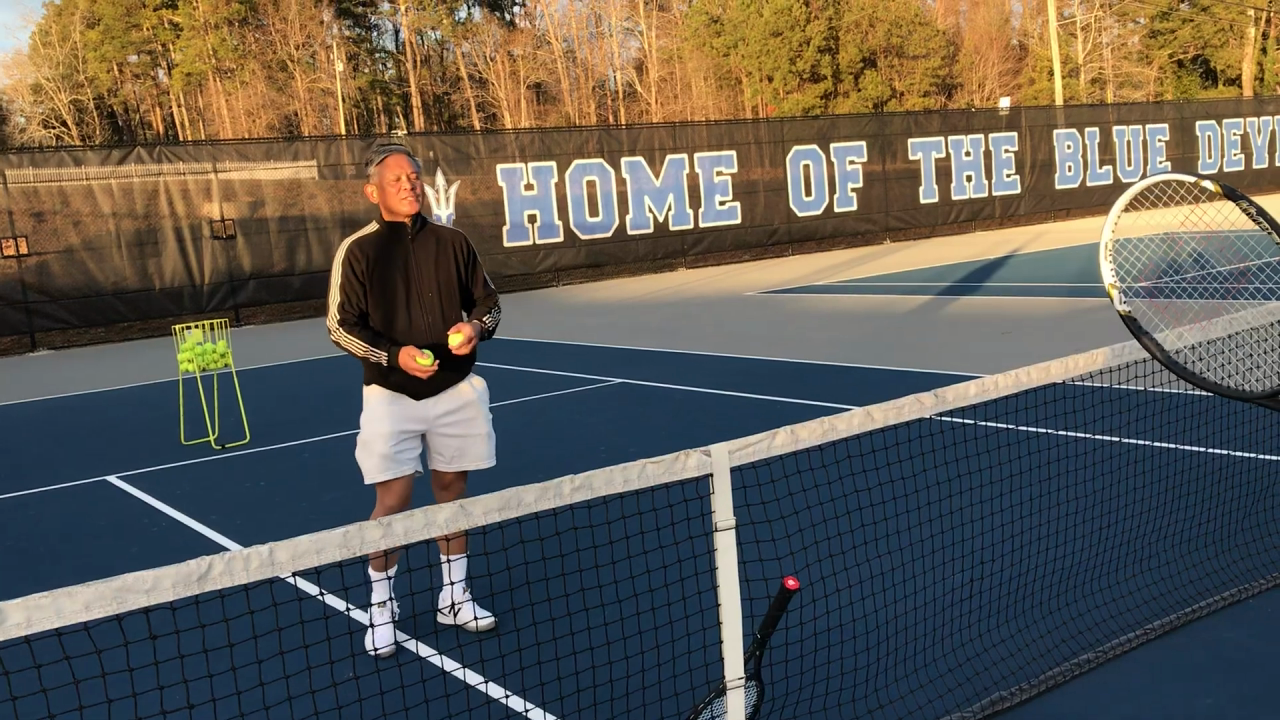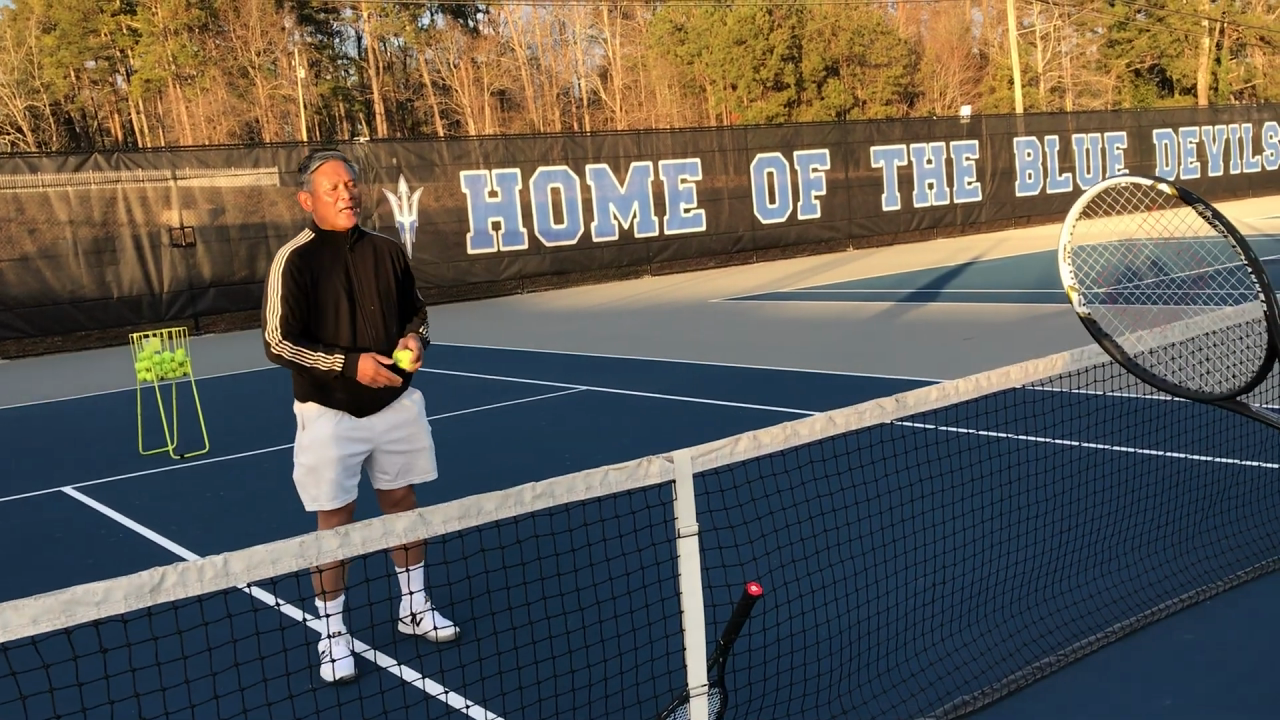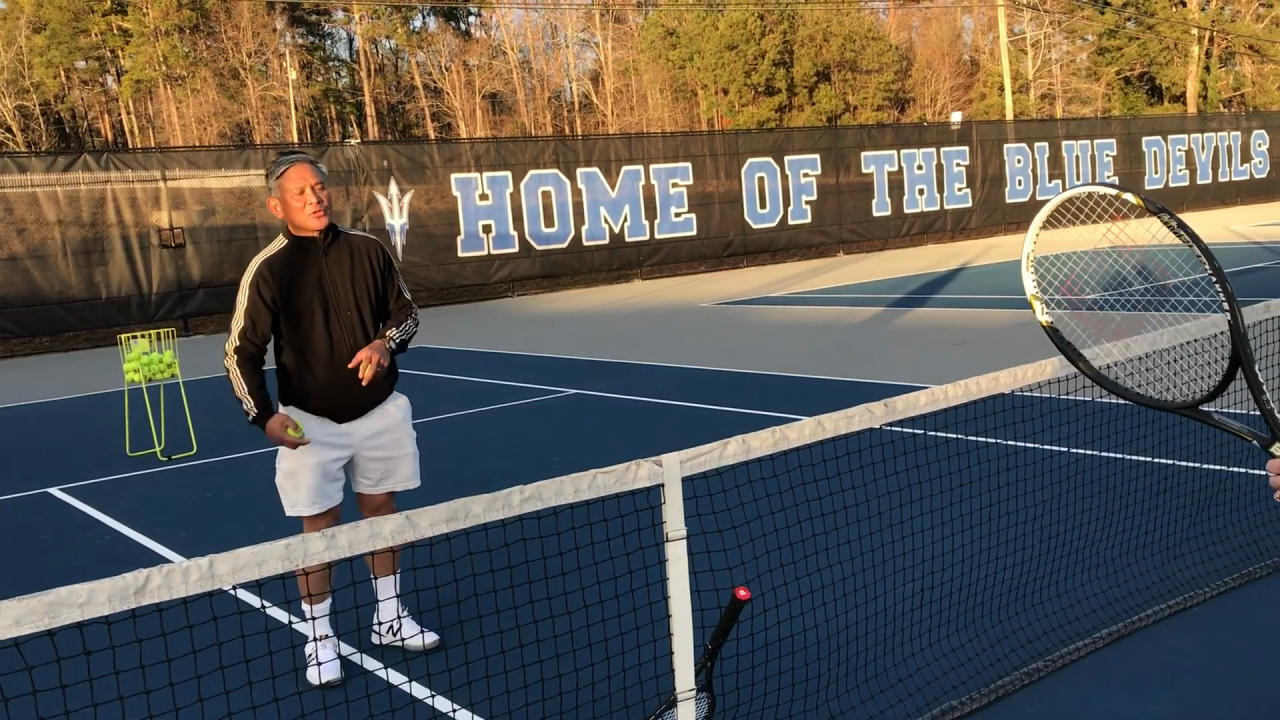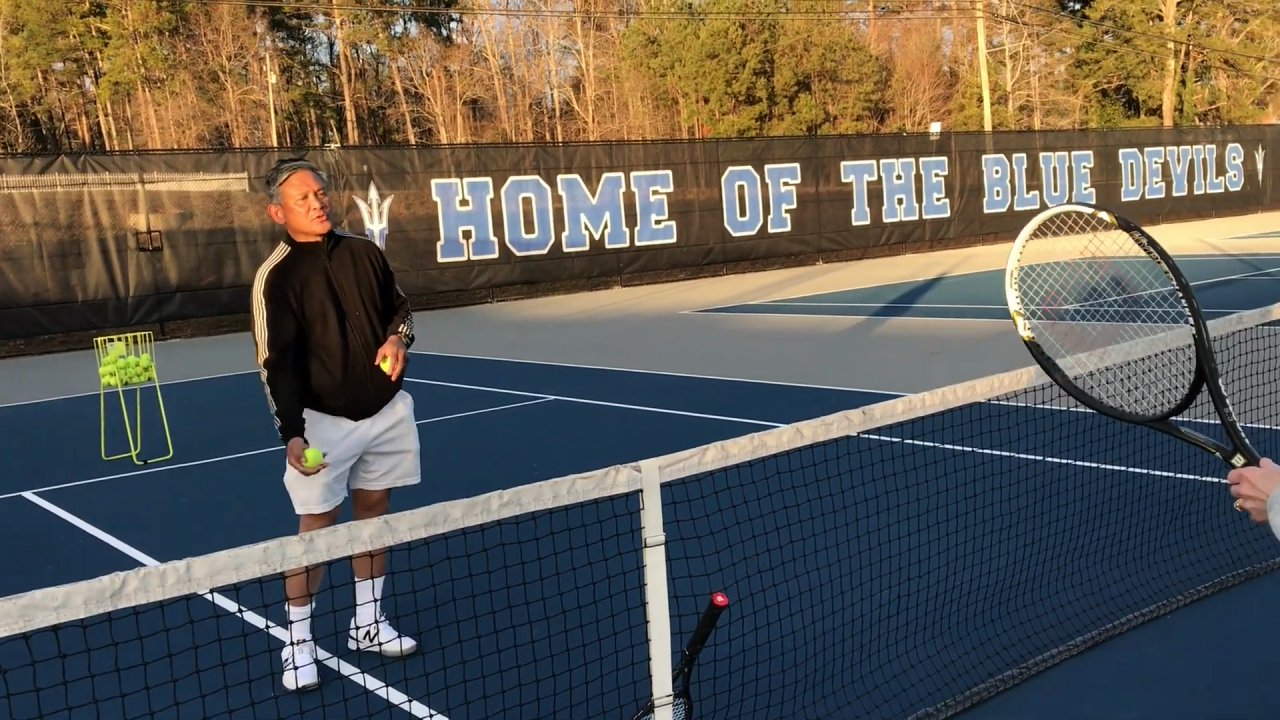
dt=0.7s
person 1, frame 1
left shoulder: (453, 242)
right shoulder: (358, 250)
left elbow: (487, 302)
right elbow: (340, 326)
left wrist: (476, 327)
right wrist: (392, 355)
left hip: (455, 388)
right hip: (391, 394)
left knee: (452, 489)
right knee: (393, 498)
left ankle: (454, 596)
right ankle: (381, 603)
person 1, frame 2
left shoulder: (387, 251)
right shoulder: (294, 260)
left elbow: (415, 311)
right elbow: (278, 343)
left wrist: (415, 339)
right wrist: (350, 364)
left hip: (395, 403)
right hip: (330, 413)
left knee: (402, 504)
right knee: (334, 521)
left ankle: (415, 607)
right ankle: (333, 634)
person 1, frame 3
left shoulder: (368, 249)
right shoulder: (268, 270)
left elbow: (405, 312)
right elbow: (241, 354)
left wrist: (384, 344)
right wrist: (264, 415)
left hip: (380, 408)
right hip: (311, 421)
left knee: (382, 511)
right knee: (319, 527)
left ankle: (390, 618)
right ankle: (319, 638)
person 1, frame 4
left shoulder: (365, 252)
right shoulder: (276, 276)
left elbow: (398, 308)
right elbow: (275, 362)
left wrist: (398, 339)
right wrist: (292, 433)
left hip: (385, 406)
right hip: (324, 419)
left knee: (373, 510)
right knee: (317, 527)
left ankle: (368, 622)
right ankle: (297, 639)
